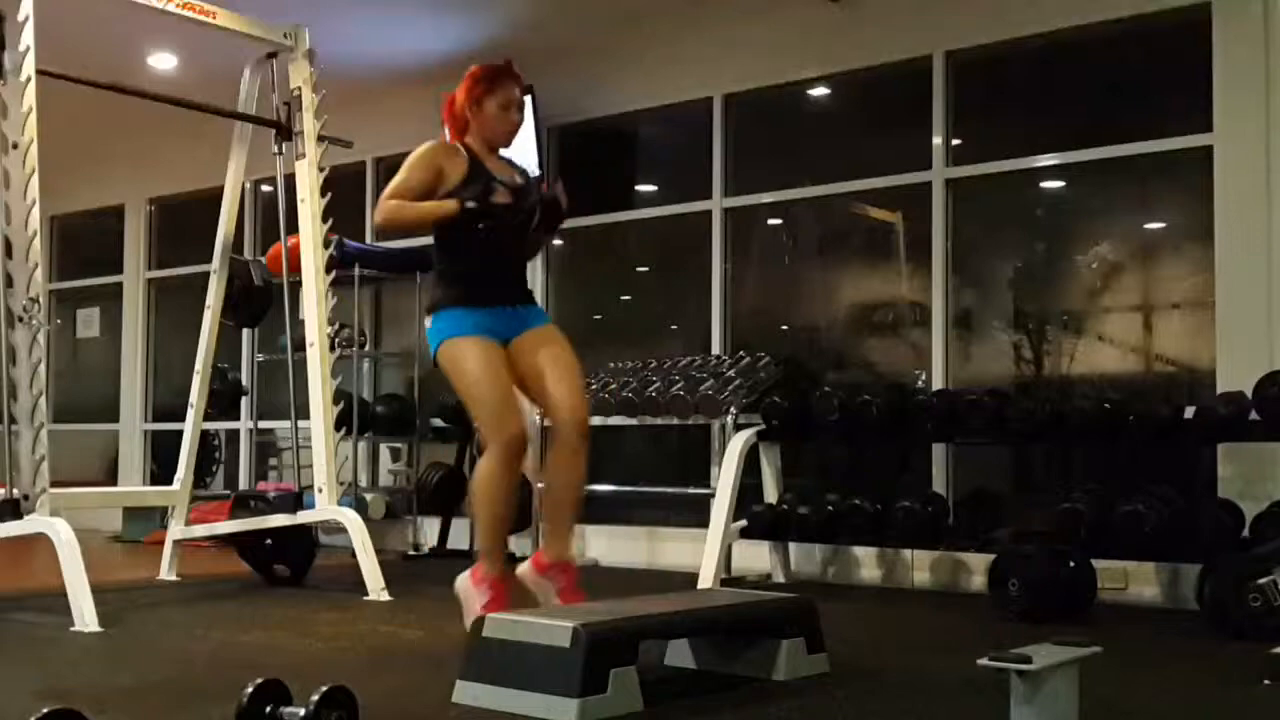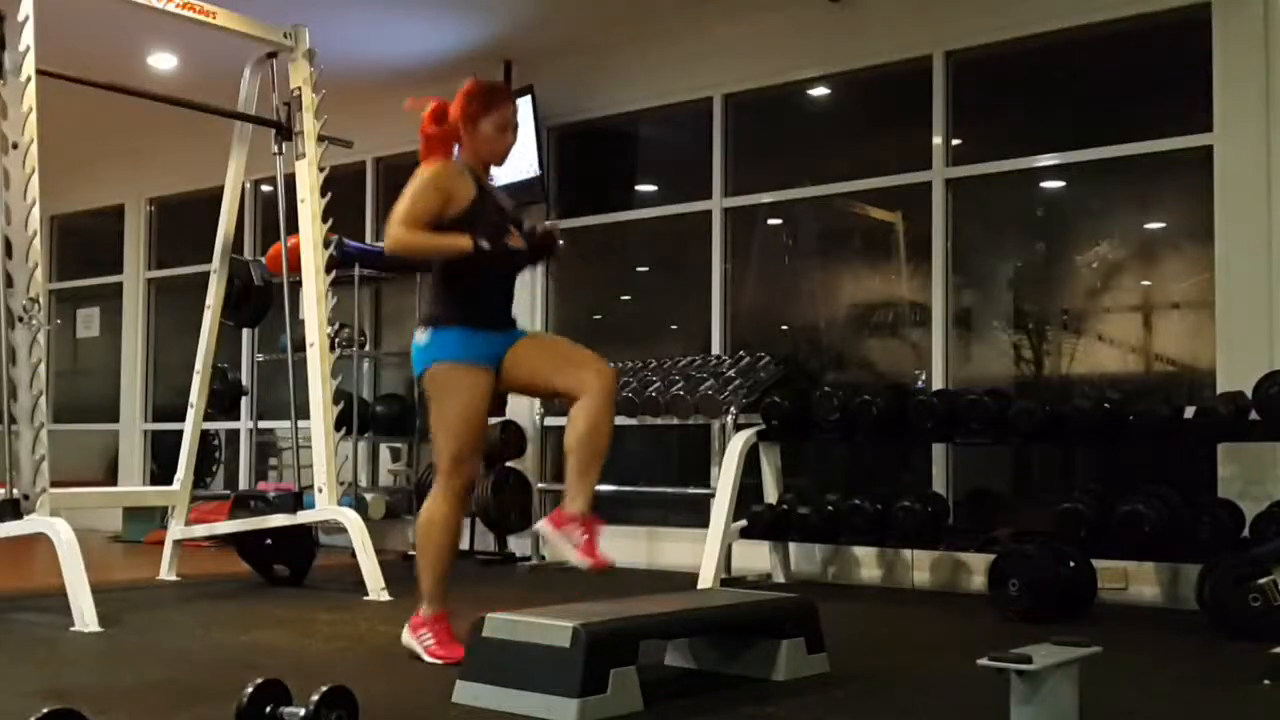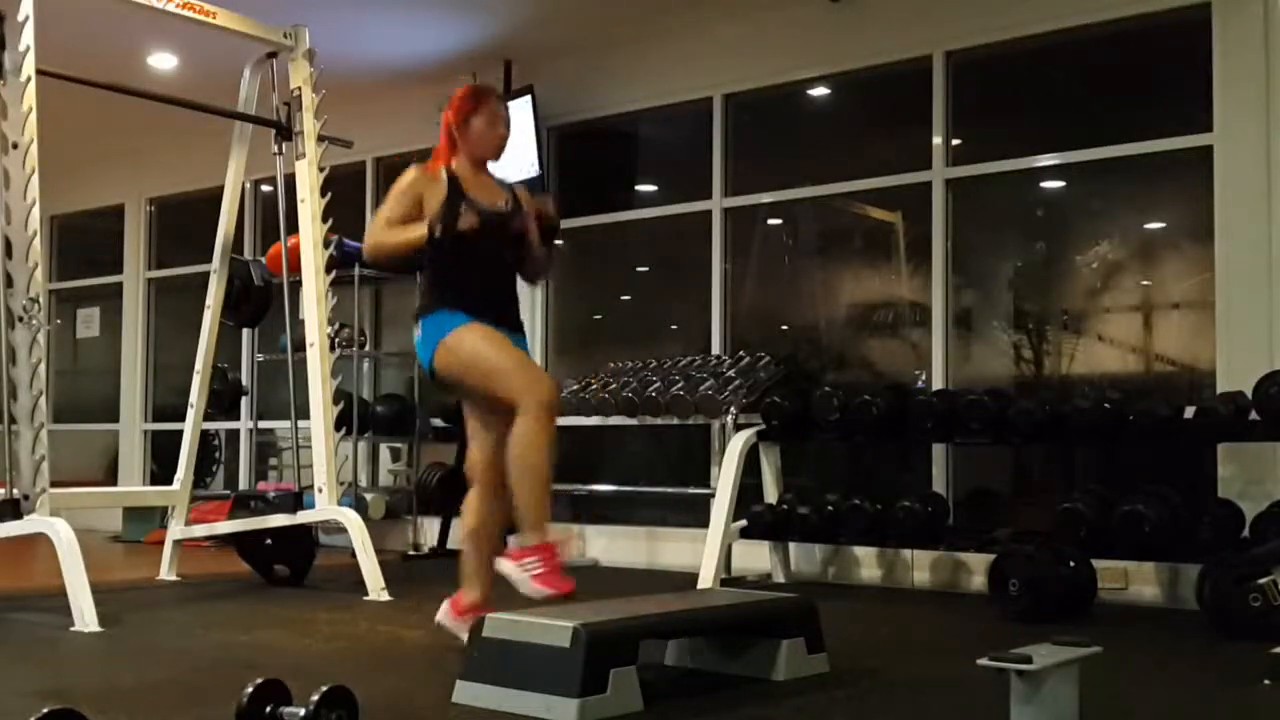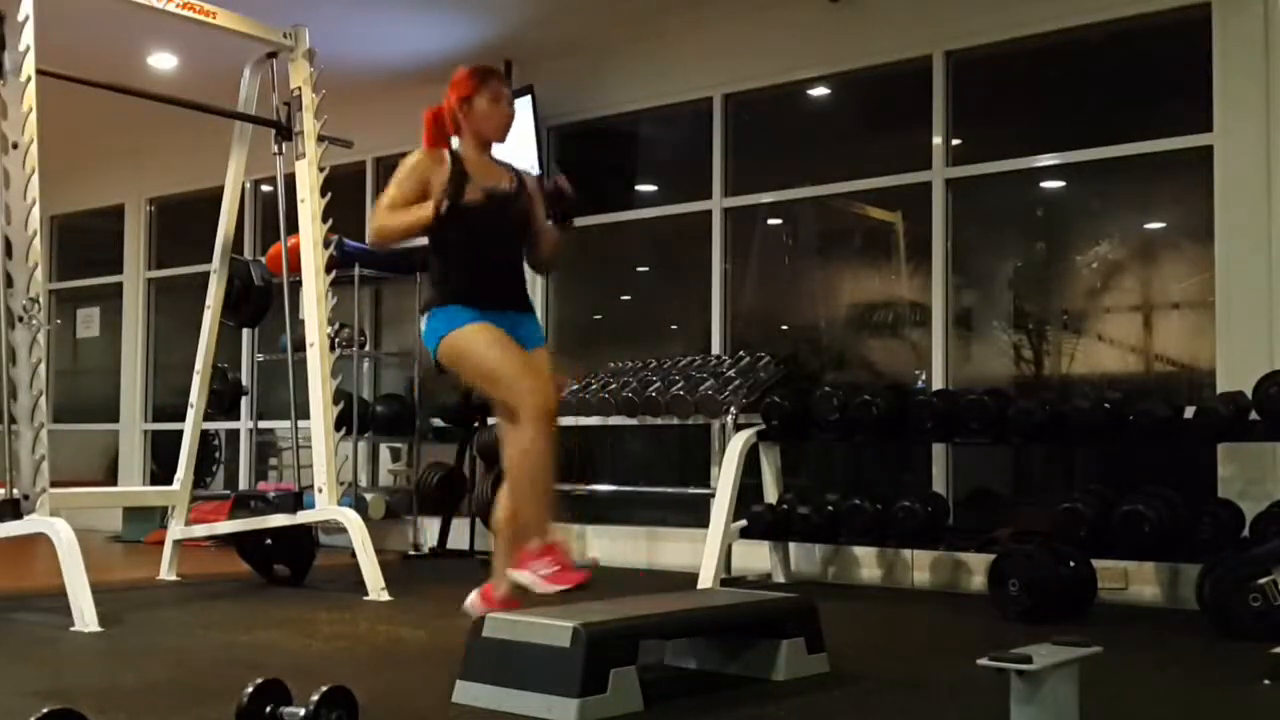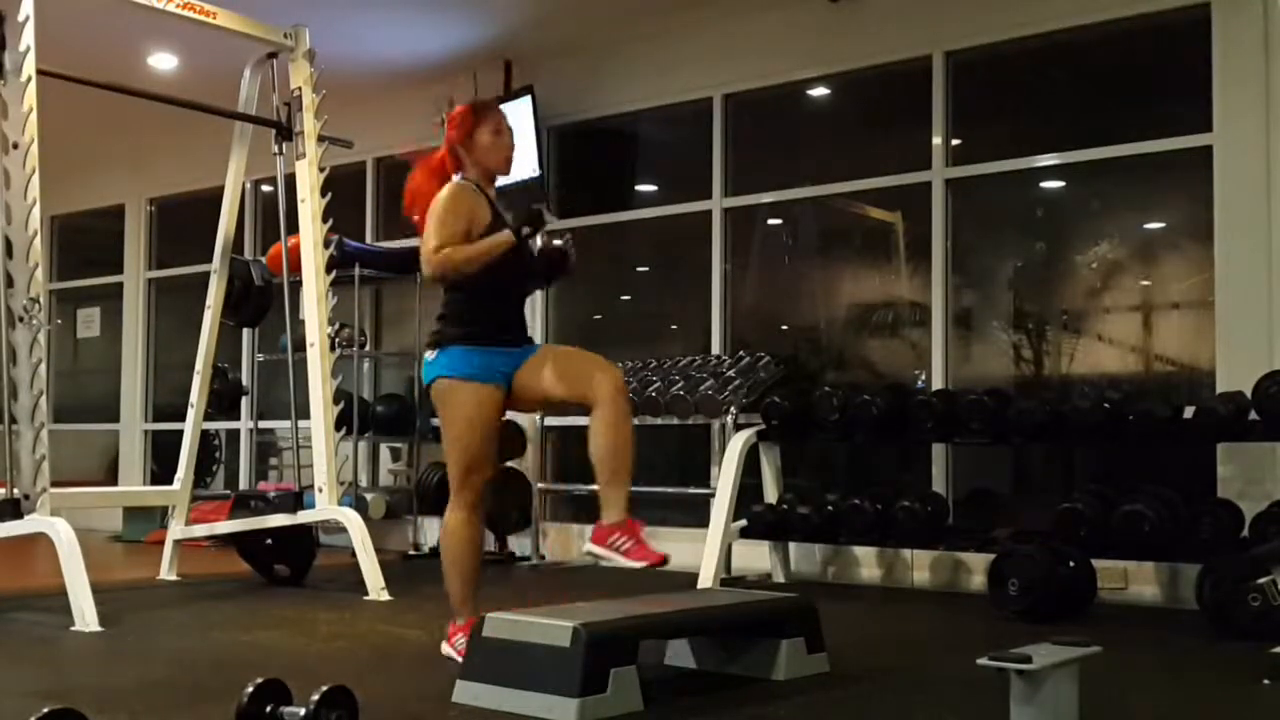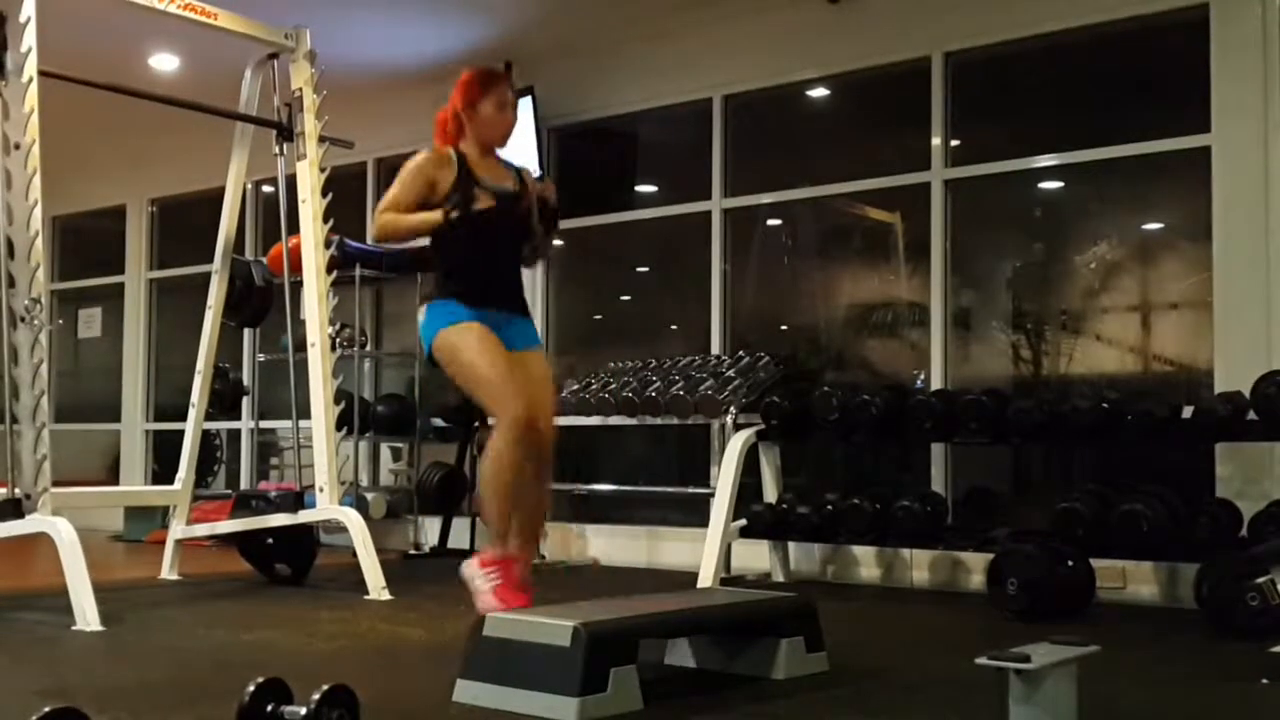
dt=0.5s
person 1, frame 1
left shoulder: (521, 178)
right shoulder: (439, 156)
right elbow: (385, 213)
left wrist: (551, 217)
right wrist: (462, 205)
left hip: (521, 312)
right hip: (460, 316)
left knee: (574, 414)
right knee: (507, 436)
left ankle: (553, 563)
right ankle: (488, 574)
person 1, frame 2
left shoulder: (496, 192)
right shoulder: (443, 176)
right elbow: (397, 238)
left wrist: (533, 249)
right wrist: (477, 244)
left hip: (502, 334)
right hip: (454, 336)
left knee: (598, 378)
right knee: (456, 476)
left ankle: (573, 517)
right ankle: (428, 618)
person 1, frame 3
left shoulder: (515, 196)
right shoulder: (427, 181)
left elbow: (535, 273)
right elbow: (374, 244)
left wrist: (540, 238)
right wrist: (436, 229)
left hip: (504, 328)
right hip: (448, 323)
left knee: (489, 472)
right knee: (540, 395)
left ankle: (465, 602)
right ankle: (532, 549)
person 1, frame 4
left shoulder: (520, 181)
right shoulder: (429, 164)
left elbow: (542, 260)
right elbow: (378, 230)
left wrist: (555, 218)
right wrist: (439, 207)
left hip: (516, 318)
right hip: (457, 315)
right knee: (537, 402)
left ankle: (497, 591)
right ankle: (535, 546)
person 1, frame 5
left shoulder: (506, 205)
right shoulder: (458, 196)
right elbow: (436, 266)
left wrist: (543, 267)
right wrist: (508, 239)
left hip: (517, 349)
right hip: (463, 355)
left knee: (610, 386)
right knee: (470, 490)
left ankle: (614, 527)
right ankle: (462, 628)
person 1, frame 6
left shoulder: (519, 177)
right shoulder: (433, 164)
right elbow: (380, 226)
left wrist: (544, 220)
right wrist: (449, 216)
left hip: (514, 316)
right hip: (454, 312)
left knee: (540, 440)
right knee: (515, 414)
left ankle: (518, 572)
right ankle: (497, 557)
